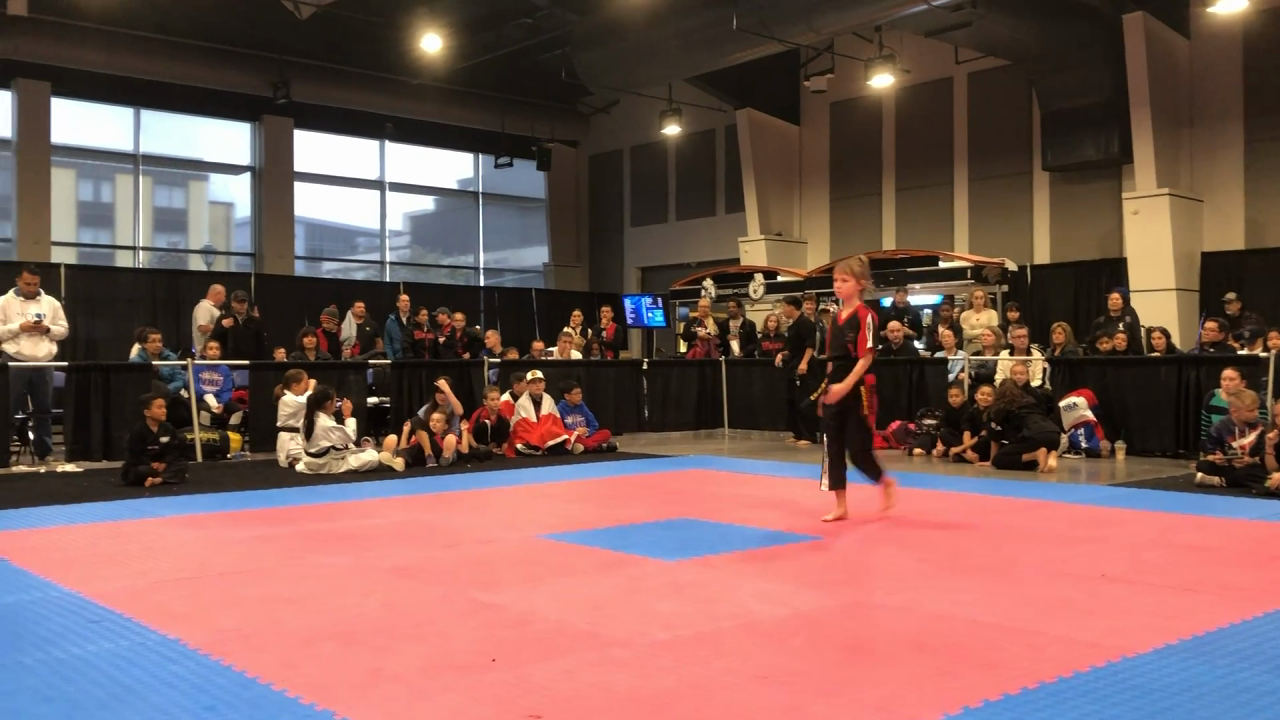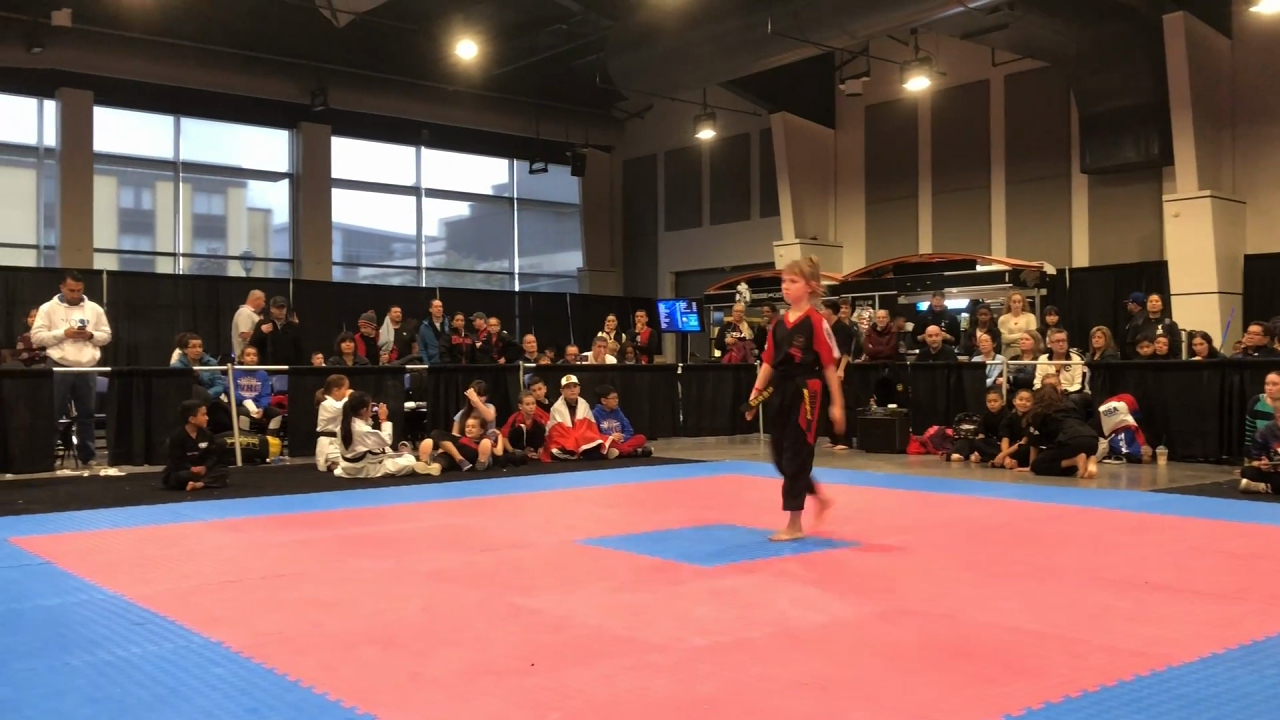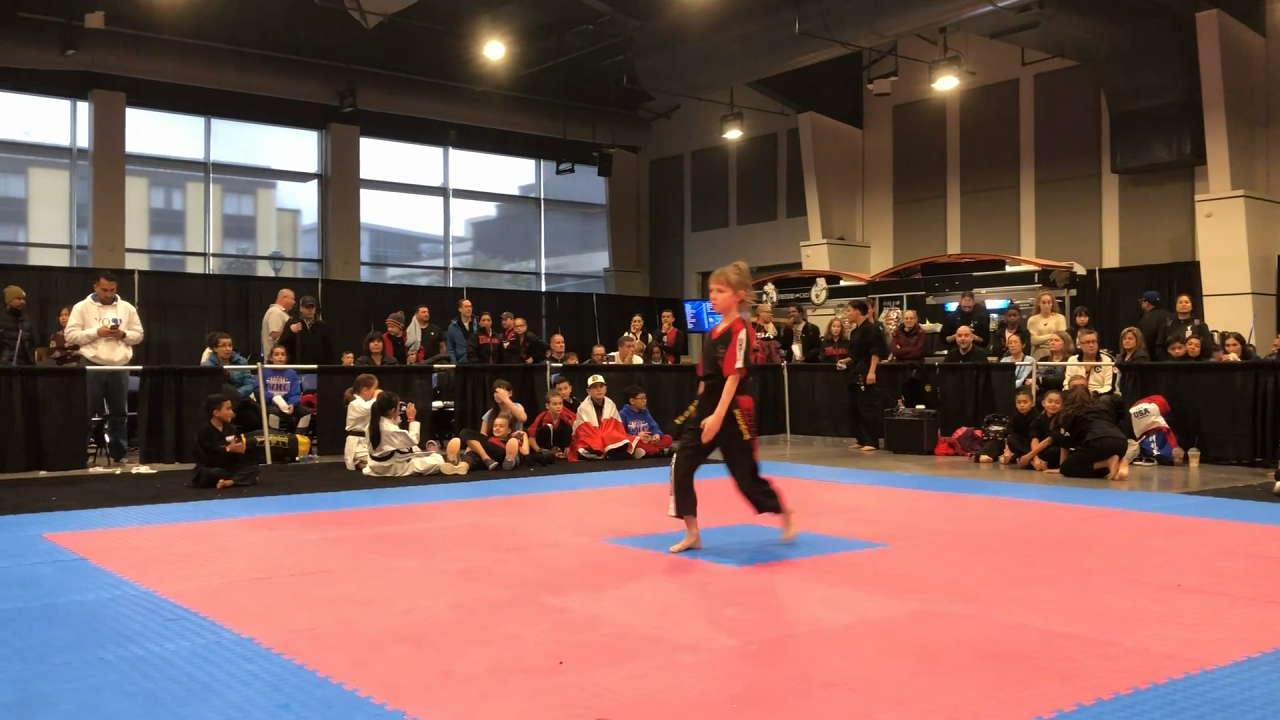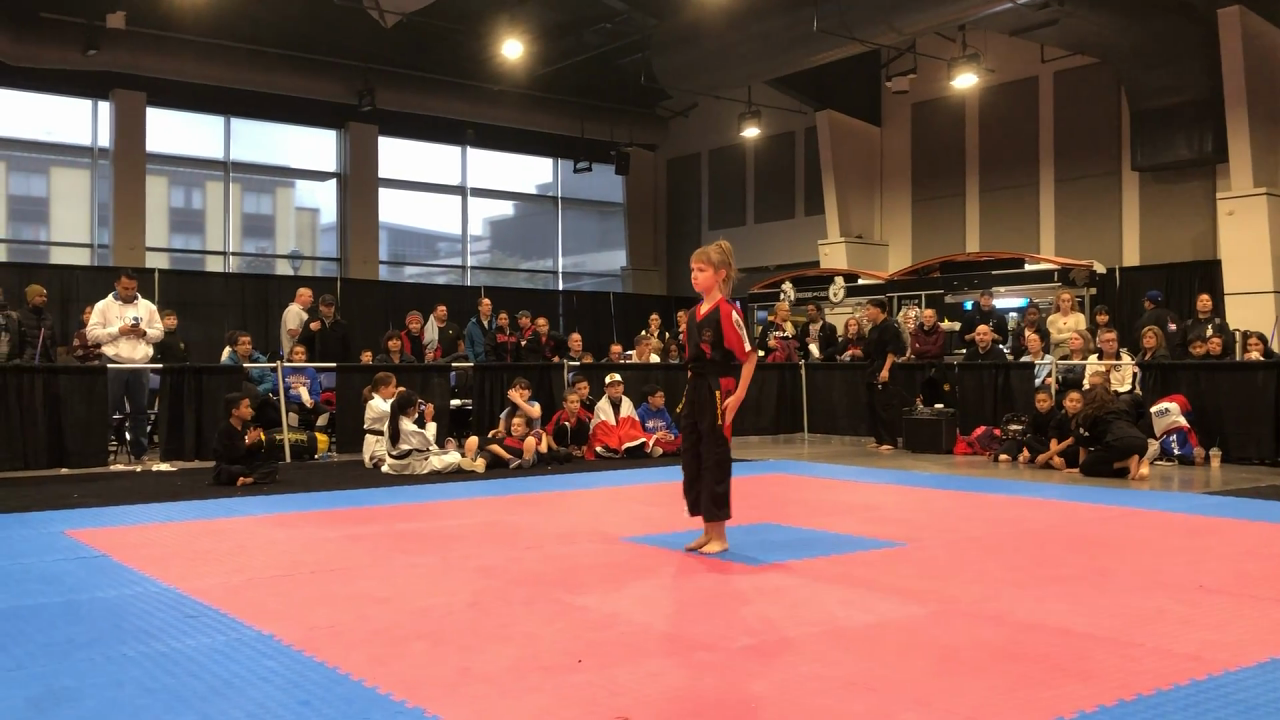
dt=0.5s
person 1, frame 1
left shoulder: (865, 315)
right shoulder: (836, 319)
left elbow: (866, 356)
left wrist: (846, 385)
right wrist: (828, 388)
left hip: (859, 388)
right hip: (837, 388)
left knee: (858, 448)
right knee: (833, 445)
left ankle: (886, 483)
right ankle: (840, 505)
person 1, frame 2
left shoulder: (817, 321)
right shoulder: (778, 323)
left elbow: (830, 364)
right elbow: (768, 362)
left wrist: (837, 402)
right wrist: (755, 394)
left hip: (804, 392)
right hip: (779, 392)
left knee: (795, 456)
right knee: (782, 457)
left ankle: (795, 525)
right ankle: (820, 497)
person 1, frame 3
left shoulder: (740, 331)
right shoulder: (712, 333)
left elbow: (734, 376)
left wrist: (718, 414)
right wrist: (699, 408)
left hip: (734, 409)
right hip: (706, 405)
left knee: (745, 473)
right knee: (682, 464)
left ankle: (785, 516)
right ankle: (691, 533)
person 1, frame 4
left shoulder: (727, 312)
right shoulder: (693, 314)
left elbow: (750, 356)
left wrist: (738, 396)
right wrist: (692, 391)
left hip: (717, 391)
right hip: (694, 389)
left knee: (715, 460)
right knee: (692, 461)
left ankle: (720, 535)
right ankle: (708, 531)
person 2, frame 1
left shoulder: (51, 303)
left elbow: (64, 330)
left wrist: (47, 329)
right wrist: (19, 327)
left hip: (43, 364)
left knee: (43, 410)
left ankle: (44, 452)
person 2, frame 2
left shoulder: (94, 309)
right shoulder: (48, 308)
left elbow: (106, 336)
right elbow: (37, 337)
left wrist: (91, 335)
right wrist: (63, 334)
left hip: (87, 369)
right hip: (59, 367)
left knee: (86, 414)
right knee: (54, 414)
left ankle: (87, 456)
person 2, frame 3
left shoulder: (127, 308)
right shoulder: (82, 307)
left elbow: (139, 334)
right elbow: (70, 335)
left wrist: (123, 334)
right wrist: (96, 332)
left hip: (119, 367)
right hip: (92, 366)
left knee: (119, 413)
right knee: (87, 412)
left ankle: (119, 453)
person 2, frame 4
left shoulder: (148, 307)
right shoulder: (103, 306)
left elbow: (159, 333)
right elbow: (92, 334)
left wrist: (144, 333)
right wrist: (118, 331)
left hip: (140, 365)
right hip: (113, 364)
left knee: (139, 410)
right knee: (109, 410)
left ankle: (140, 451)
